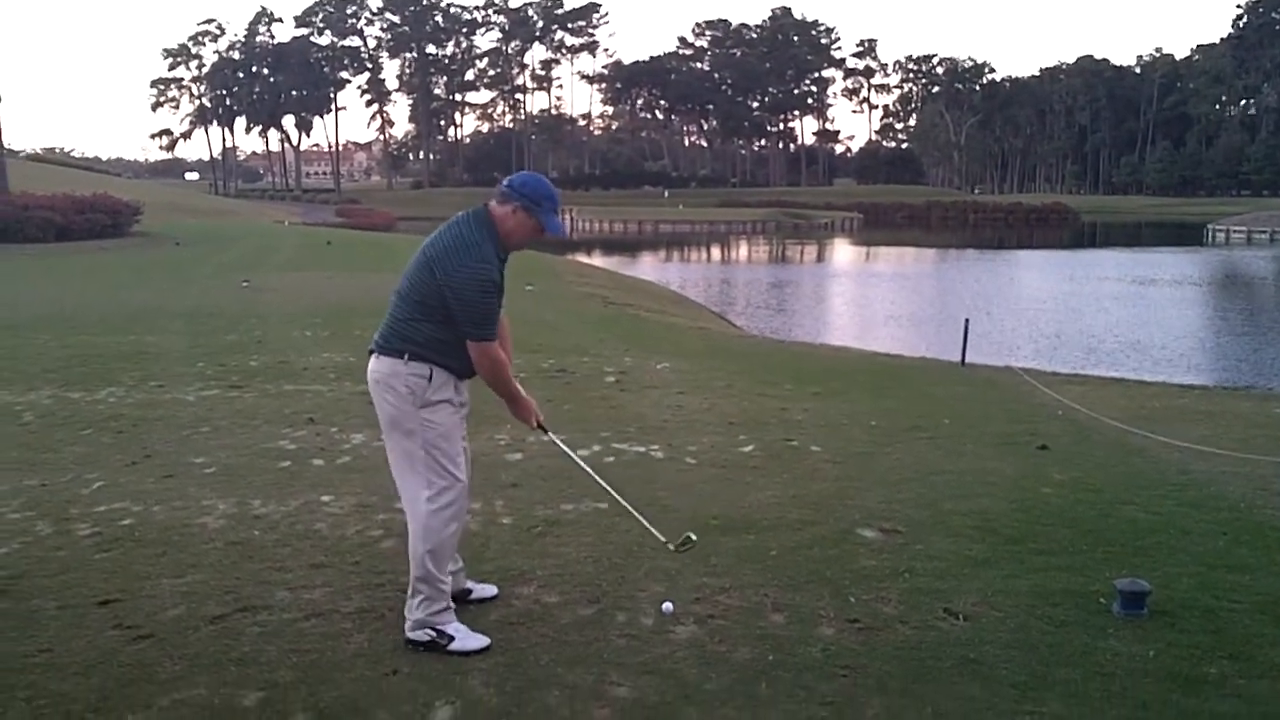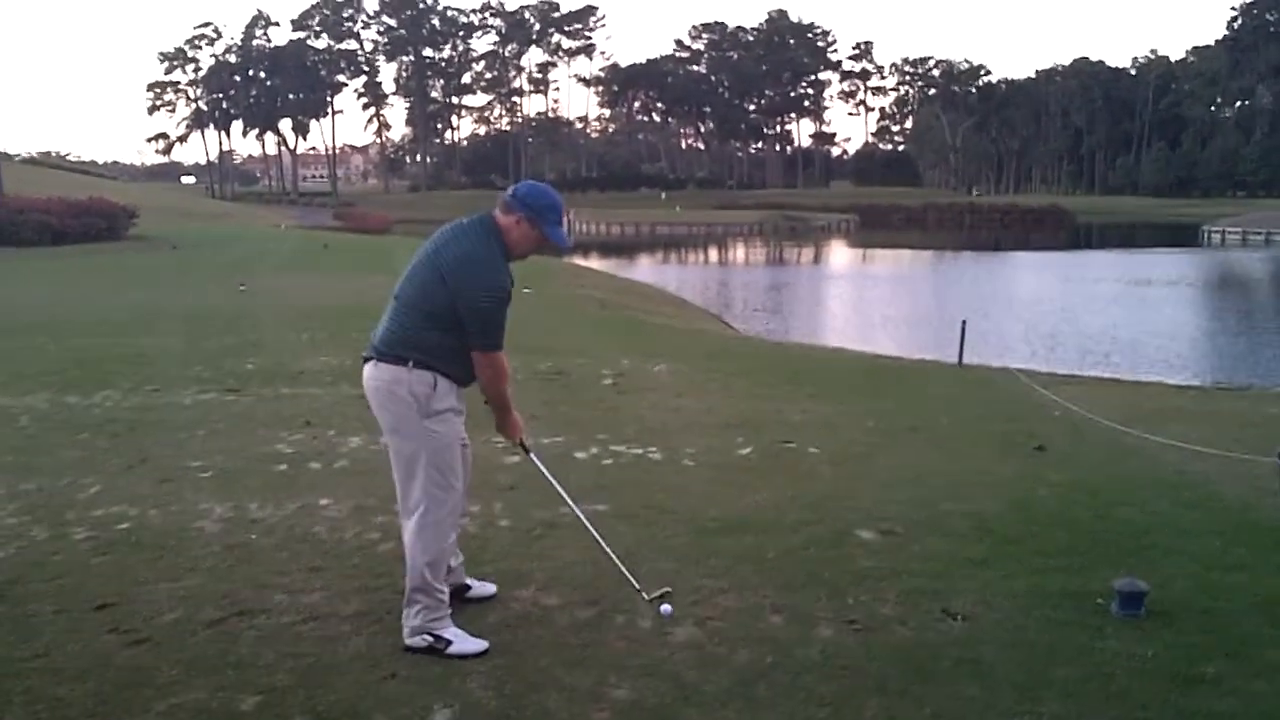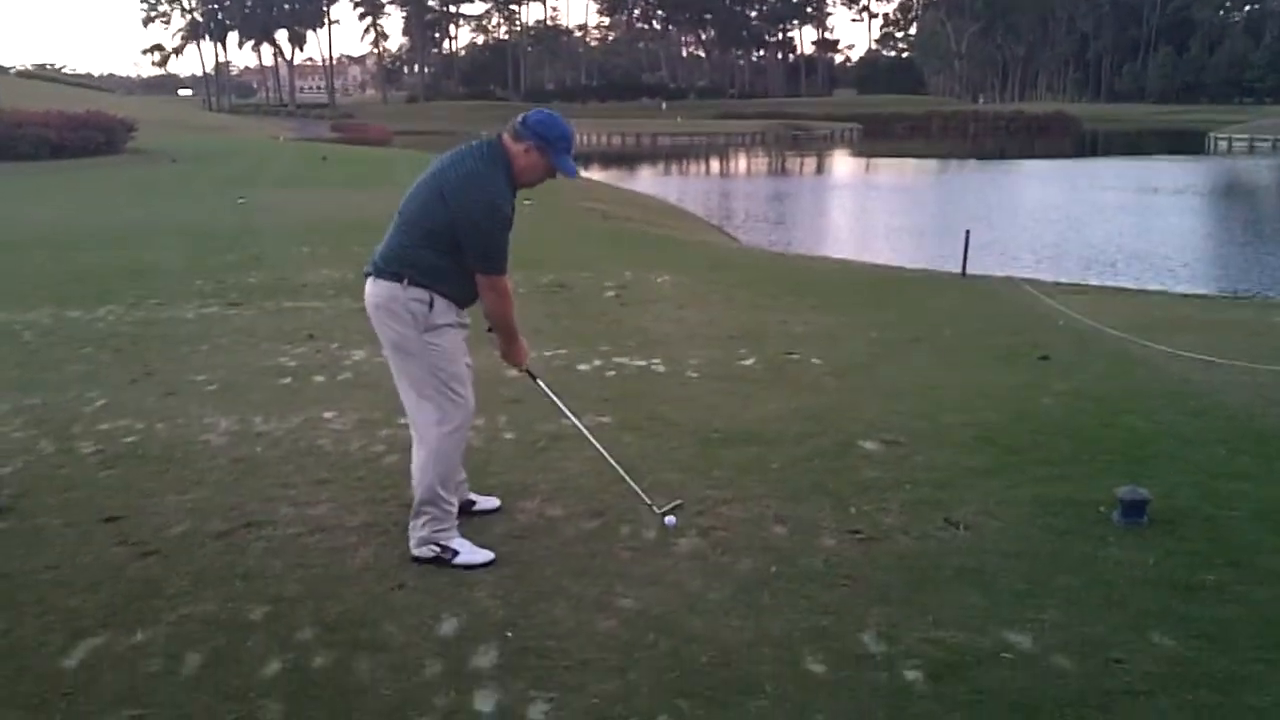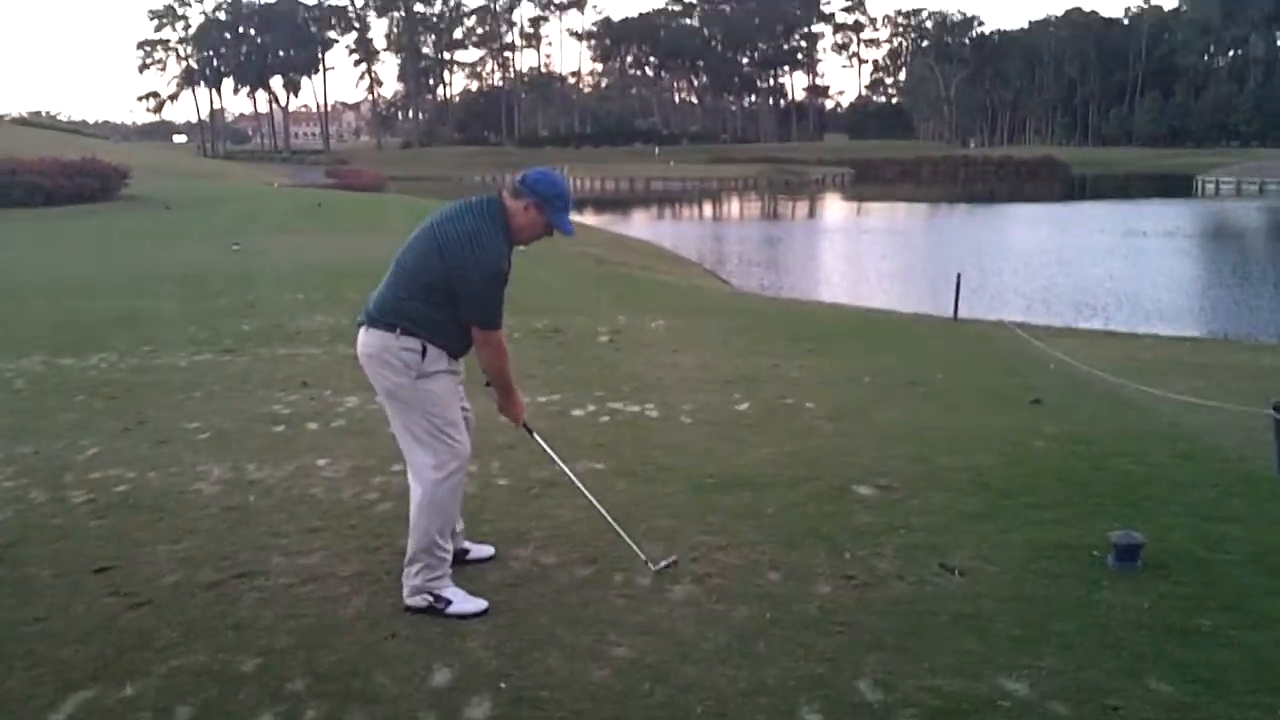
dt=0.3s
person 1, frame 1
left shoulder: (480, 236)
right shoulder: (471, 257)
left elbow: (493, 316)
right elbow: (483, 351)
left wrist: (513, 379)
right wrist: (516, 399)
left hip: (431, 371)
right hip: (412, 375)
left knee: (450, 482)
right knee: (439, 491)
left ankle: (448, 580)
right ankle: (428, 618)
person 1, frame 2
left shoulder: (468, 233)
right shoulder: (484, 269)
right elbow: (488, 361)
right wrist: (505, 415)
left hip: (405, 371)
right hip: (413, 381)
left knee: (448, 480)
right knee: (435, 498)
left ankle: (447, 577)
right ankle: (425, 625)
person 1, frame 3
left shoulder: (479, 158)
right shoulder: (487, 192)
right elbow: (492, 286)
right wrist: (511, 341)
left hip: (411, 290)
right hip: (412, 299)
left knee: (447, 402)
right knee: (447, 411)
left ankle: (451, 493)
right ankle: (433, 534)
person 1, frame 4
left shoulder: (478, 214)
right shoulder: (483, 248)
right elbow: (488, 340)
right wrist: (509, 396)
left hip: (413, 341)
right hip: (403, 348)
left knee: (455, 434)
right knee: (443, 458)
left ankle: (446, 541)
right ankle: (426, 585)
